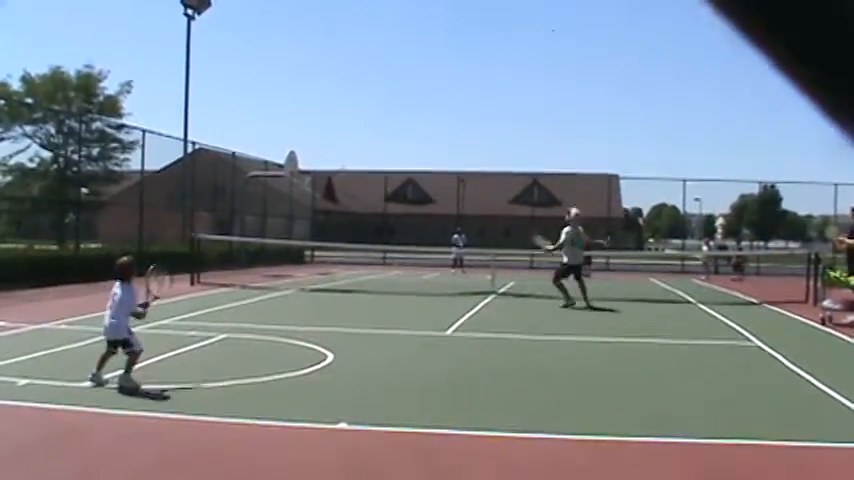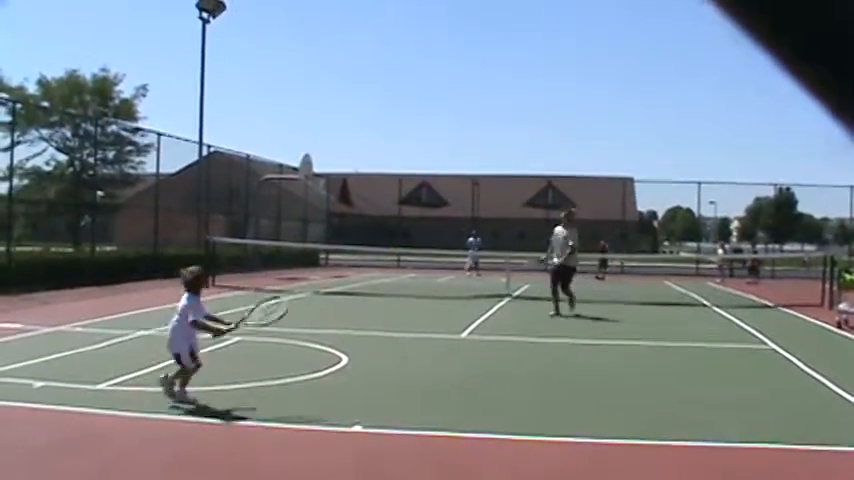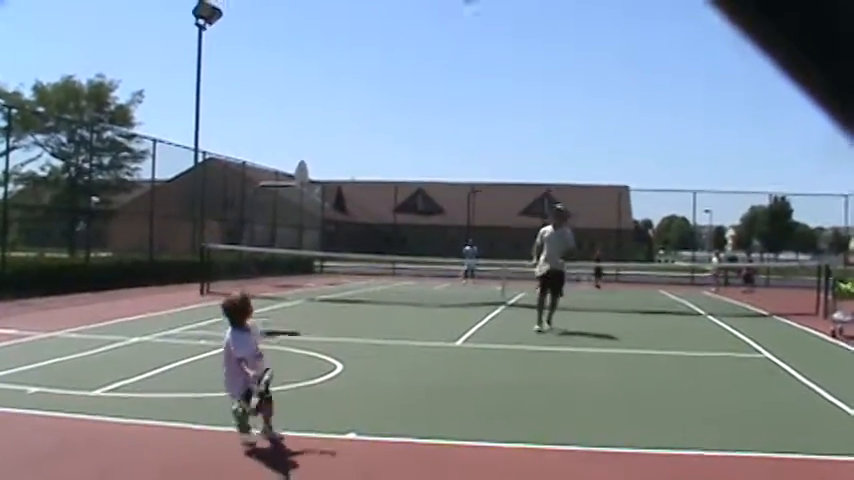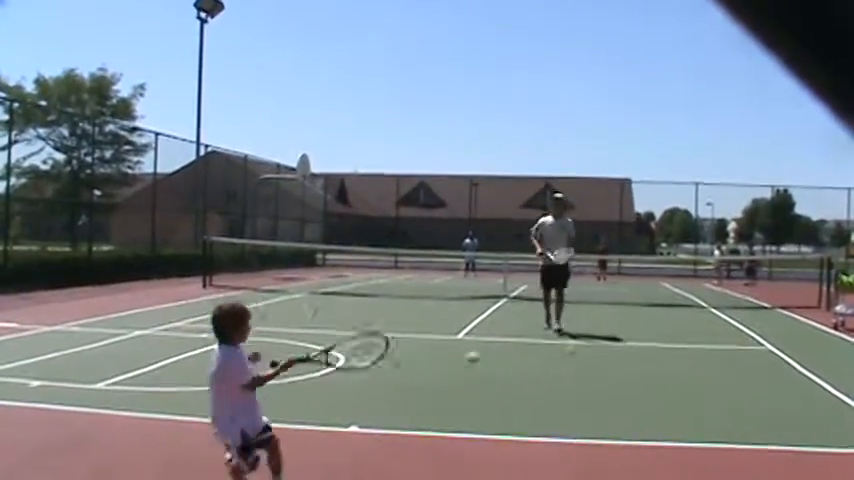
dt=0.5s
person 1, frame 1
left shoulder: (118, 285)
right shoulder: (130, 290)
right elbow: (133, 313)
left wrist: (140, 305)
right wrist: (143, 313)
left hip: (109, 325)
right hip: (120, 328)
left knee: (110, 351)
right knee: (136, 351)
left ankle: (96, 375)
right ankle: (126, 376)
person 1, frame 2
left shoulder: (192, 298)
right shoulder: (191, 302)
left elbow: (205, 315)
right elbow: (195, 322)
left wrist: (223, 322)
right wrist: (217, 330)
left hip: (186, 339)
right hip: (180, 341)
left knee: (194, 366)
right knee: (192, 366)
left ankle: (181, 391)
right ankle: (168, 380)
person 1, frame 3
left shoulder: (249, 328)
right shoulder: (236, 338)
left elbow: (258, 336)
right elbow: (241, 361)
right wrist: (250, 375)
left hip: (256, 375)
right hip: (240, 380)
left knee: (267, 403)
right knee: (251, 409)
left ankle: (268, 429)
right ankle: (238, 411)
person 1, frame 4
left shoulder: (227, 349)
right shoulder: (231, 359)
right elbow: (251, 383)
left wrist: (248, 360)
right wrist: (281, 369)
left hip: (246, 415)
right hip: (233, 420)
left knee: (273, 444)
right knee: (246, 465)
right ankle: (234, 464)
person 2, frame 1
left shoulder: (567, 231)
right shoulder: (580, 230)
left elbow: (560, 244)
right elbow: (586, 243)
left wrist: (551, 248)
left hip: (568, 261)
right hip: (579, 260)
left knee: (555, 280)
right knee: (579, 279)
left ankle: (569, 299)
right ankle: (586, 301)
person 2, frame 2
left shoulder: (572, 232)
right shoulder: (557, 229)
left elbow: (572, 249)
right elbow: (552, 244)
left wrist: (562, 260)
right wrist: (547, 256)
left hip: (568, 264)
right hip: (556, 262)
left knee: (564, 288)
right knee: (553, 286)
left ankle: (571, 297)
right ankle: (556, 309)
person 2, frame 3
left shoulder: (567, 233)
right shoulder: (544, 231)
left elbow: (570, 249)
right elbow: (537, 245)
left wrist: (563, 257)
right wrist: (535, 258)
left hip: (558, 268)
right hip: (544, 267)
left knee: (554, 296)
right knee: (542, 294)
left ankle: (549, 320)
right ankle: (539, 322)
person 2, frame 4
left shoulder: (568, 223)
right shoulder: (544, 221)
left elbow: (571, 240)
right elbow: (533, 235)
right wrist: (538, 248)
left hip: (562, 262)
right hip: (547, 262)
left knee: (560, 291)
right knee: (546, 291)
left ankle: (557, 321)
right ankle: (548, 316)
